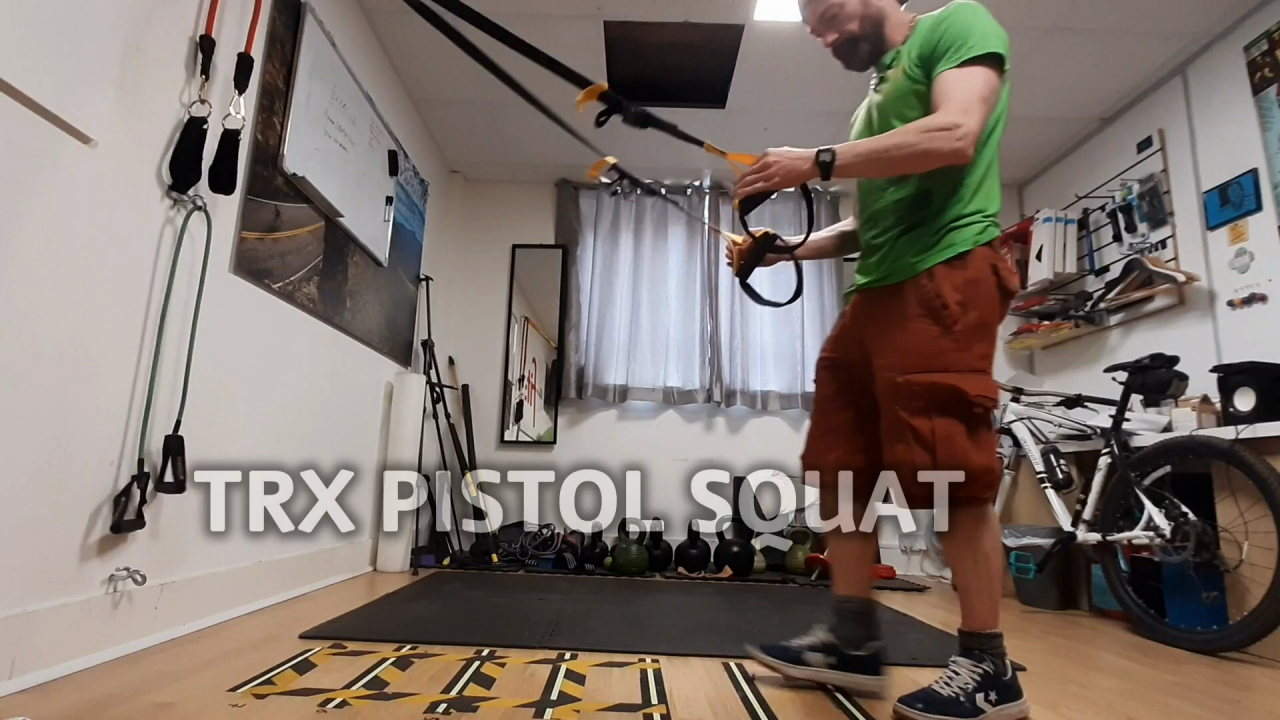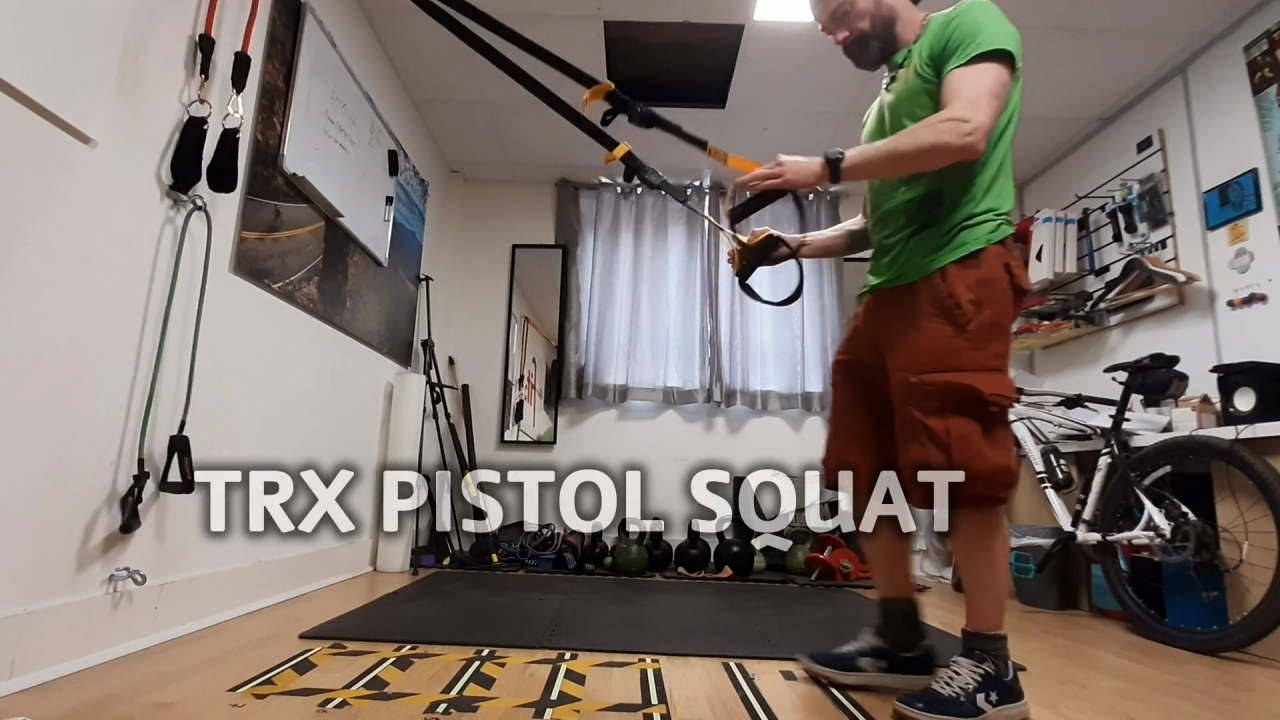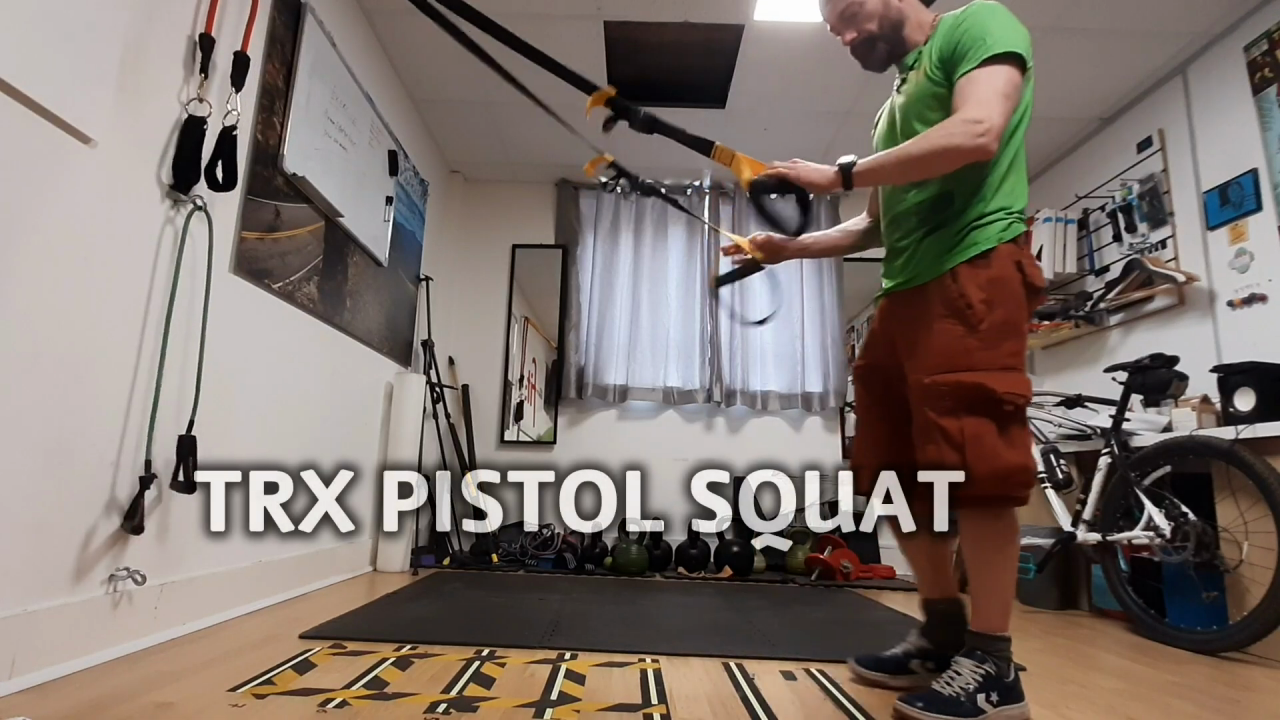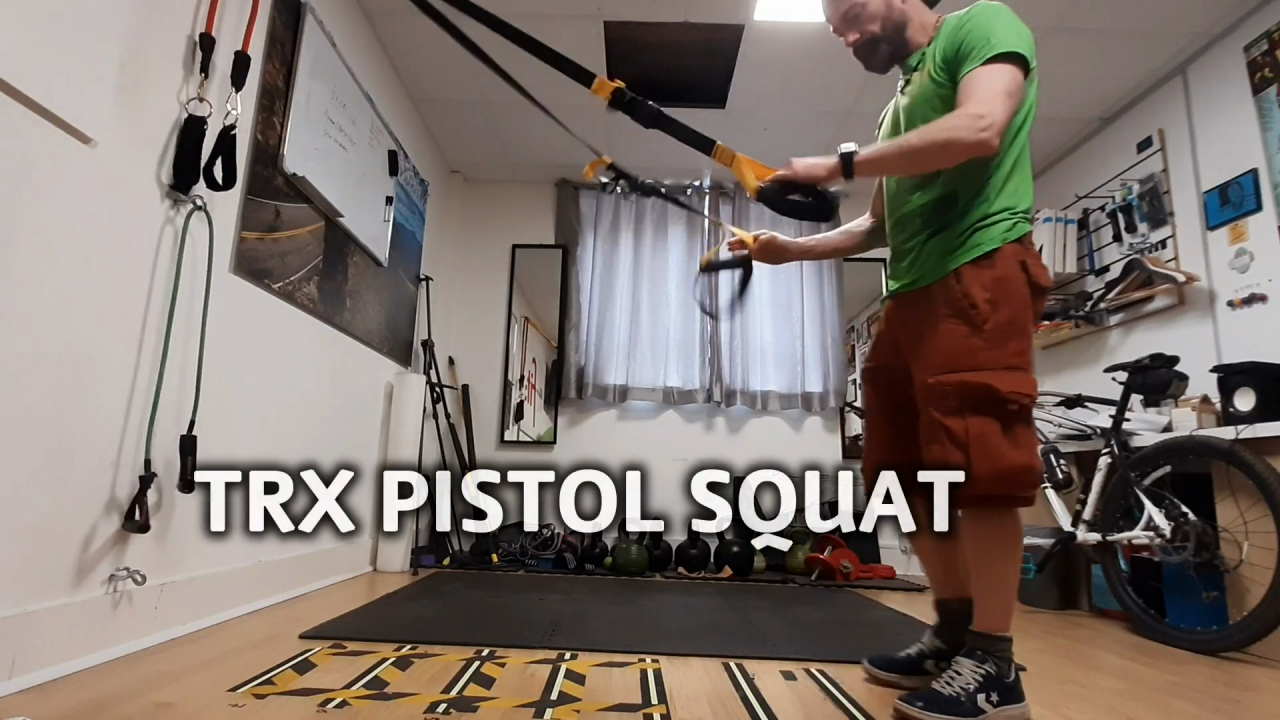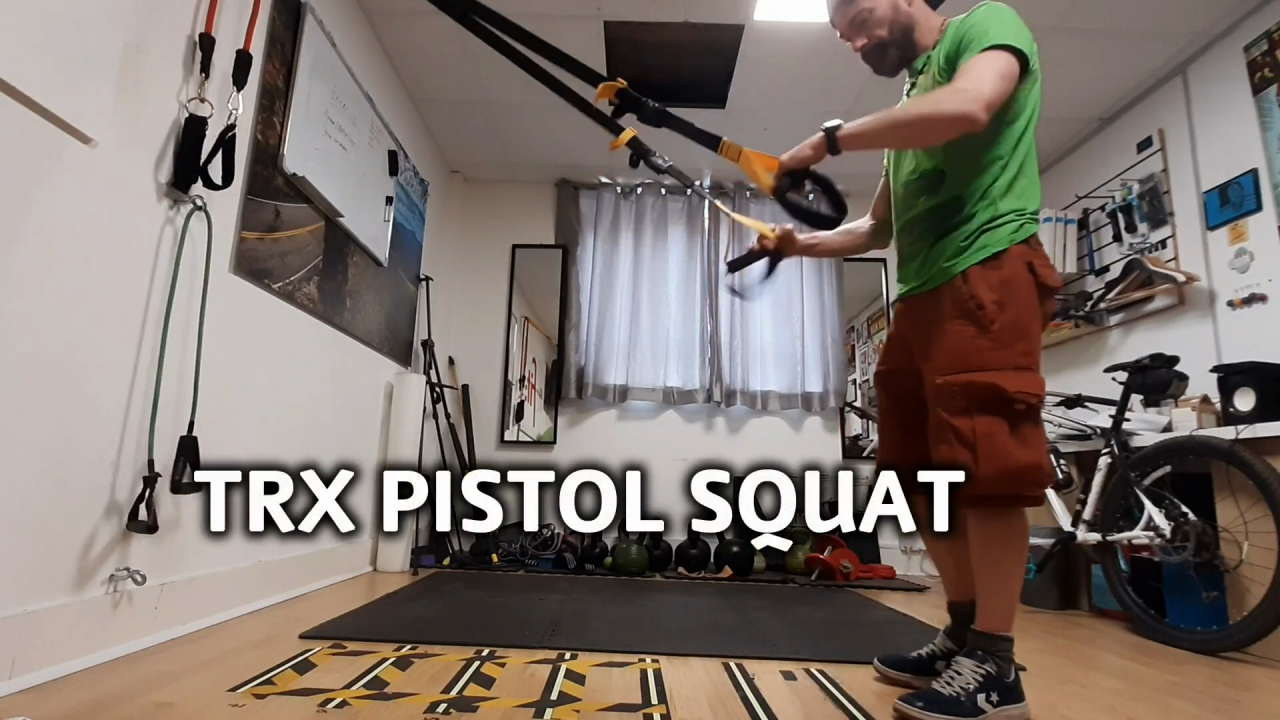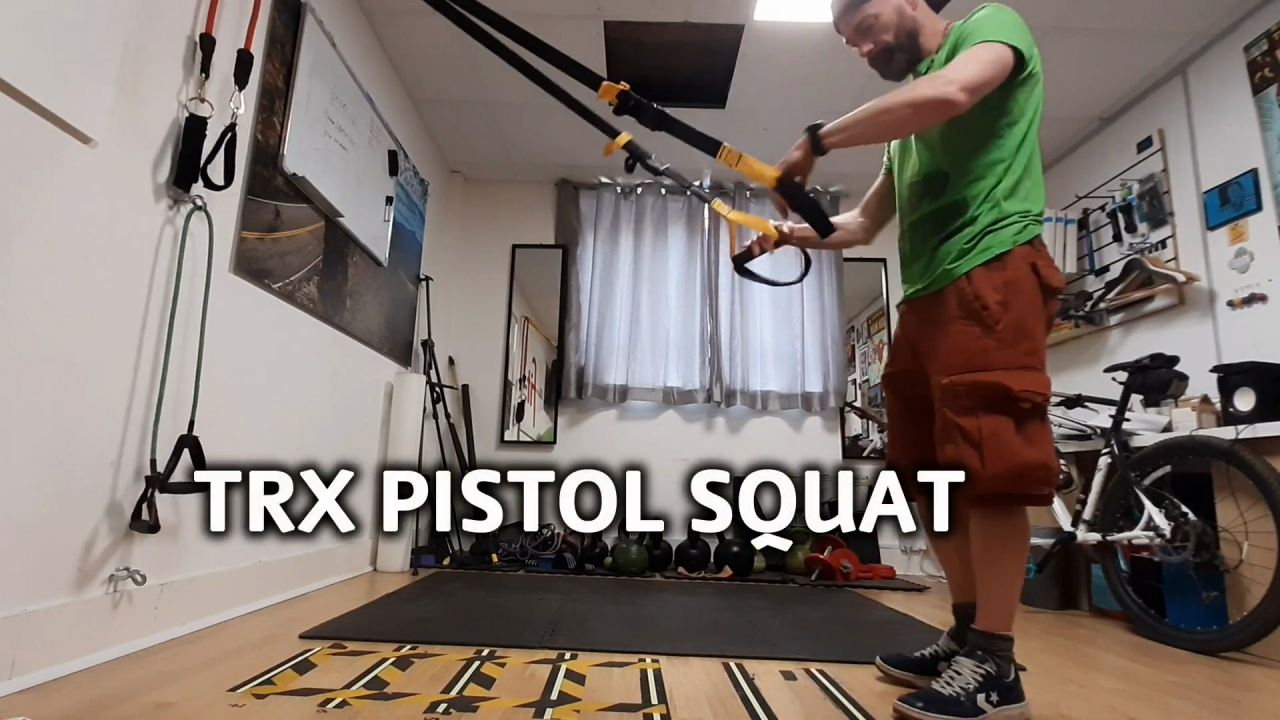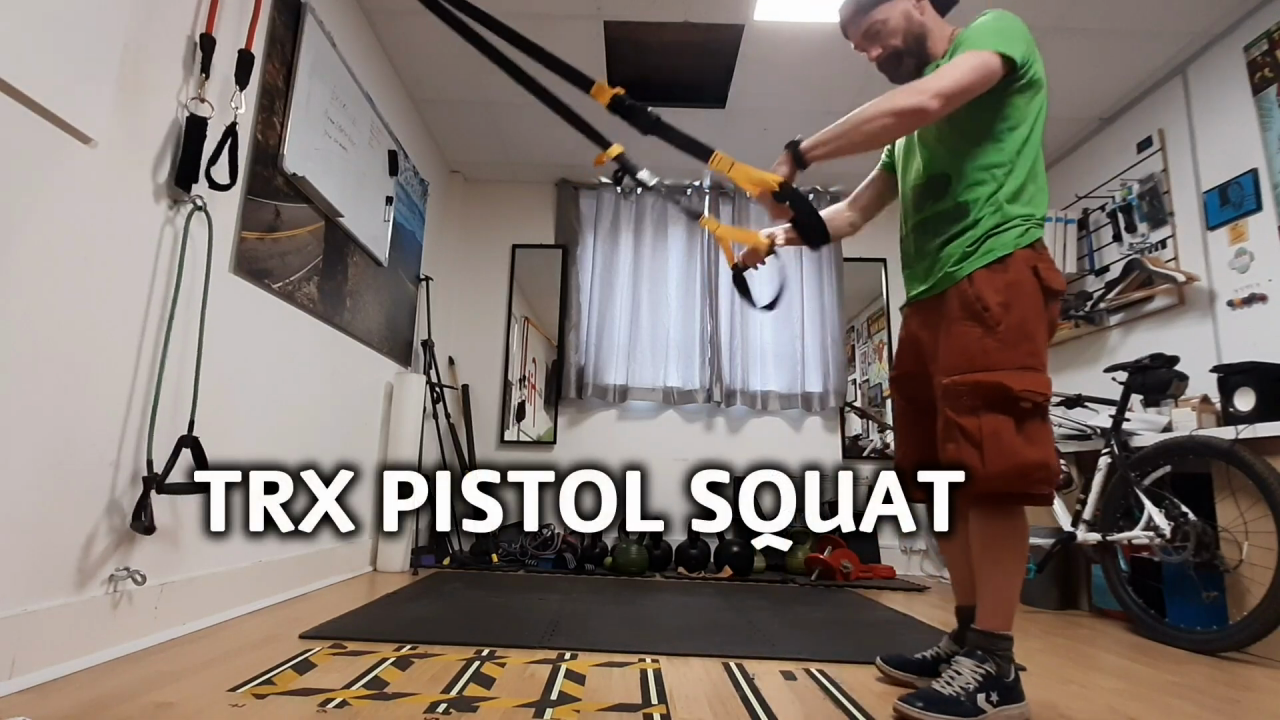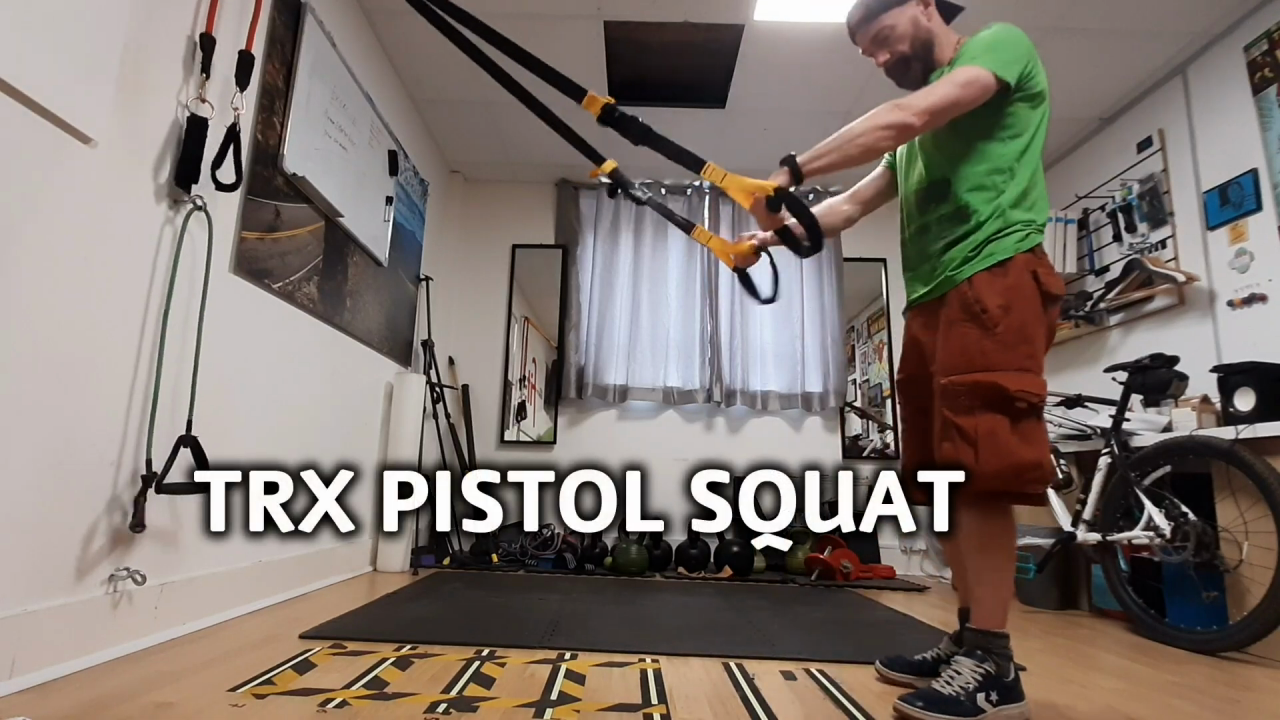
dt=0.1s
person 1, frame 1
right shoulder: (877, 101)
left elbow: (954, 138)
left wrist: (818, 161)
right wrist: (785, 248)
left hip: (944, 281)
right hip: (875, 294)
left knee: (950, 468)
right knee: (844, 464)
right ankle: (851, 634)
person 1, frame 2
right shoulder: (888, 97)
left elbow: (964, 133)
left wrist: (827, 168)
right wrist: (789, 246)
left hip: (957, 278)
right hip: (888, 293)
left knee: (962, 468)
right knee: (861, 466)
right ankle: (899, 638)
person 1, frame 3
right shoulder: (896, 103)
left elbow: (975, 135)
left wrist: (840, 173)
right wrist: (788, 246)
left hip: (972, 279)
right hip: (903, 295)
left knee: (975, 470)
right knee: (900, 472)
right ankle: (943, 635)
person 1, frame 4
right shoulder: (901, 104)
left elbow: (979, 130)
right elbow: (881, 225)
left wrist: (841, 164)
right wrist: (790, 248)
left hip: (977, 278)
right hip: (909, 296)
left knee: (979, 469)
right knee: (910, 472)
right ankle: (956, 634)
person 1, frame 5
right shoulder: (907, 124)
left elbow: (965, 108)
right elbow: (876, 229)
left wrist: (831, 138)
right wrist: (798, 240)
left hip: (986, 279)
right hip: (920, 296)
left knee: (985, 471)
right knee: (926, 474)
right ankle: (964, 639)
person 1, frame 6
right shoulder: (908, 126)
left elbow: (948, 95)
right elbow: (865, 222)
left wrist: (816, 139)
right wrist: (794, 235)
left hip: (989, 277)
right hip: (925, 297)
left knee: (988, 469)
right knee: (933, 474)
right ankle: (967, 639)
person 1, frame 7
right shoulder: (909, 136)
left elbow: (923, 101)
right elbow: (851, 213)
left wrist: (799, 153)
right wrist: (782, 236)
left hip: (994, 280)
right hip: (929, 300)
left knee: (987, 469)
right knee: (941, 475)
right ankle: (971, 640)
person 1, frame 8
right shoulder: (914, 140)
left elbow: (905, 118)
right elbow: (849, 206)
left wrist: (792, 170)
right wrist: (773, 236)
left hip: (993, 281)
right hip: (931, 302)
left knee: (982, 467)
right knee: (942, 476)
right ankle: (972, 641)
